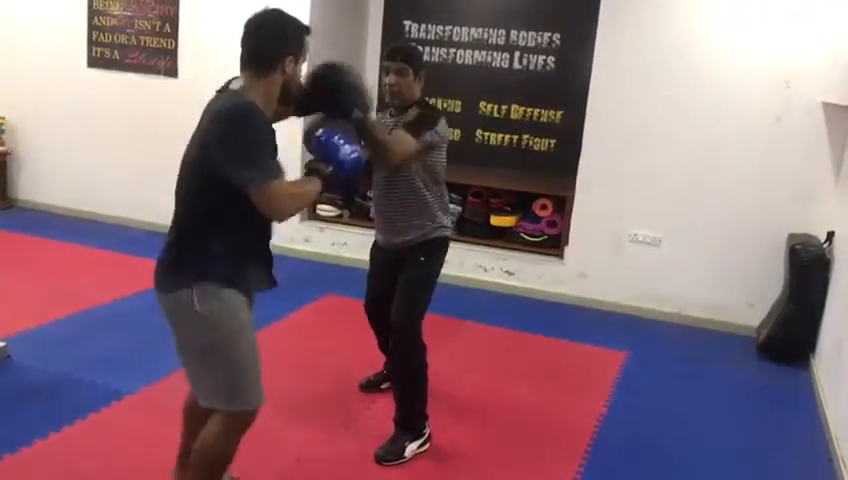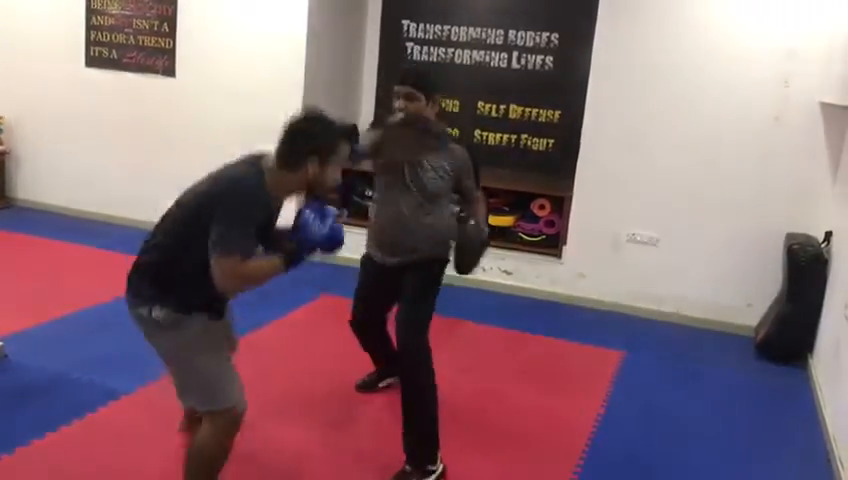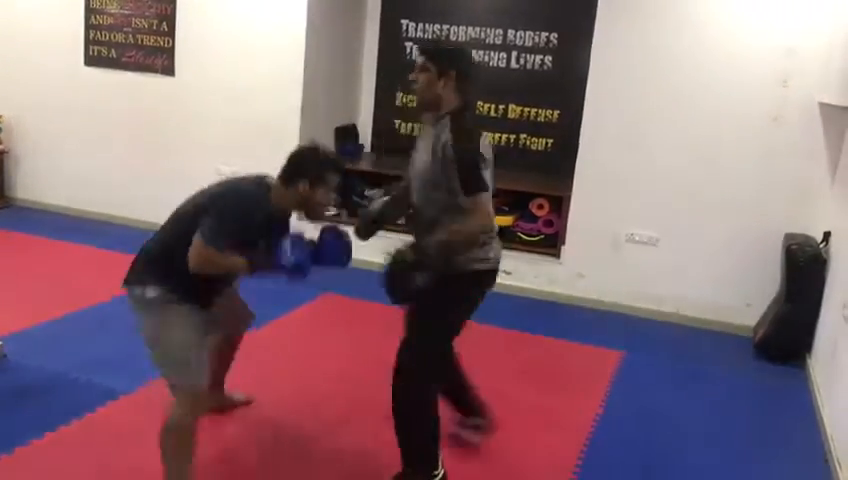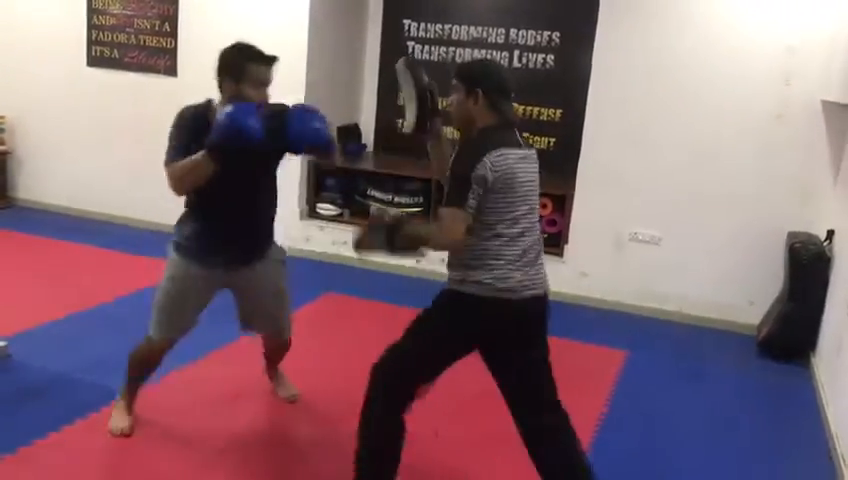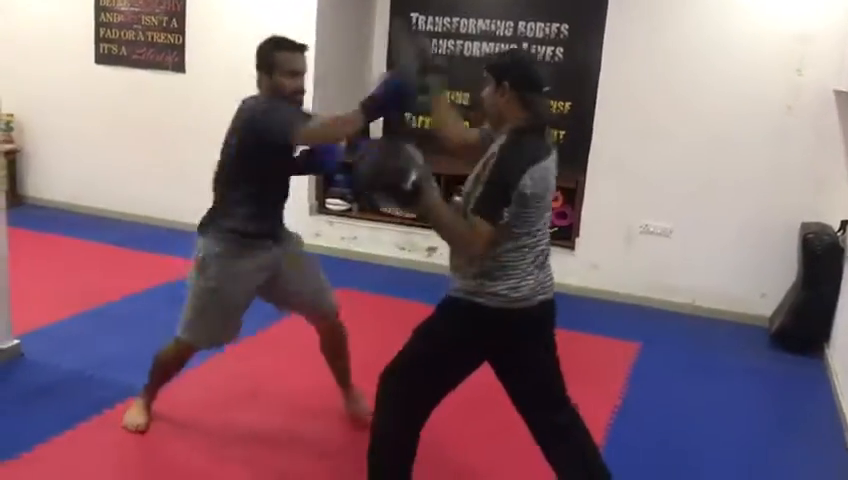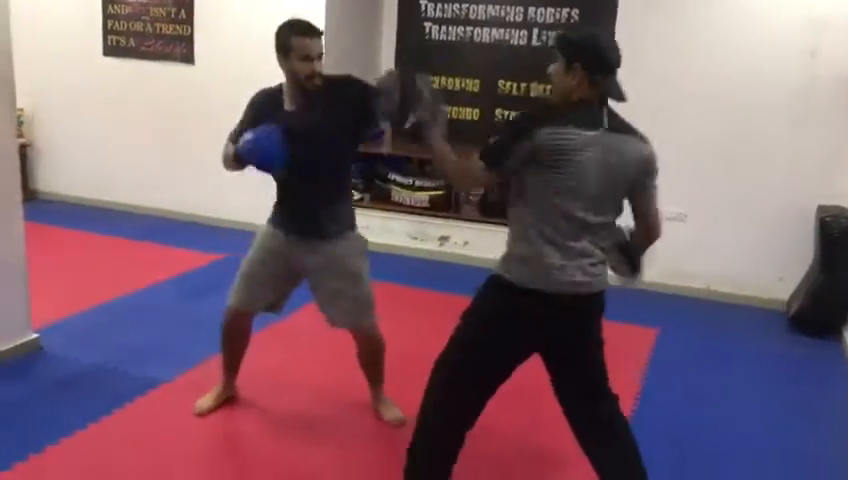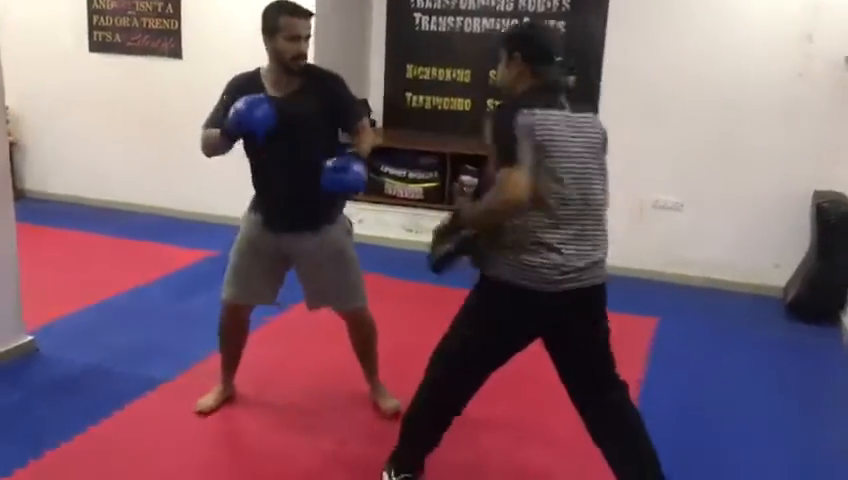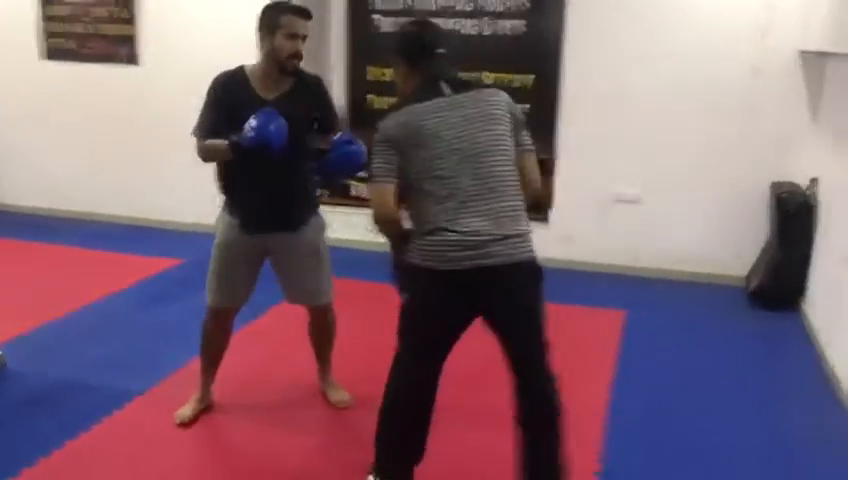
dt=0.3s
person 1, frame 1
left shoulder: (430, 120)
right shoulder: (383, 119)
left elbow: (398, 152)
left wrist: (361, 117)
left hip: (425, 239)
right hip: (387, 237)
left knee: (404, 323)
right knee: (377, 308)
left ankle: (414, 429)
right ankle: (396, 370)
person 1, frame 2
left shoulder: (454, 155)
right shoulder: (390, 134)
left elbow: (473, 201)
right elbow: (370, 148)
right wrist: (399, 130)
left hip: (425, 261)
right hip: (379, 255)
left knee: (410, 342)
right knee: (364, 322)
right ankle: (389, 368)
person 1, frame 3
left shoulder: (461, 139)
right shoulder: (434, 124)
left elbow: (480, 220)
right elbow: (423, 191)
left wrist: (429, 250)
left hip: (462, 269)
right hip: (442, 262)
left knee: (415, 362)
right knee: (428, 345)
right ankle: (472, 413)
person 1, frame 4
left shoulder: (476, 152)
right shoulder: (521, 150)
left elbow: (448, 235)
left wrist: (397, 228)
right wrist: (432, 128)
left hip: (478, 298)
right hip: (528, 299)
left knee: (389, 383)
right knee: (540, 408)
person 1, frame 5
left shoulder: (511, 159)
right shoulder: (531, 141)
left elbow: (471, 242)
right elbow: (460, 138)
left wrist: (420, 186)
right wrist: (431, 88)
left hip: (483, 307)
right hip: (533, 305)
left knee: (401, 392)
right knee: (552, 411)
person 1, frame 6
left shoulder: (540, 124)
right shoulder: (638, 147)
left elbow: (469, 176)
right elbow: (649, 227)
left wrist: (432, 130)
right wrist: (626, 248)
left hip: (523, 287)
right hip: (584, 294)
left knee: (453, 384)
right knee: (593, 403)
person 1, frame 7
left shoulder: (514, 115)
right shoulder: (590, 124)
left elbow: (513, 195)
left wrist: (464, 216)
left hip: (519, 282)
right hip: (585, 284)
left knee: (451, 372)
right knee: (603, 394)
person 1, frame 8
left shoulder: (396, 124)
right shoulder: (499, 102)
left elbow: (384, 210)
right elbow: (533, 186)
left wrist: (404, 244)
left hip: (439, 266)
right hip: (513, 260)
left knee: (413, 371)
right knee: (535, 377)
person 2, frame 1
left shoulder: (234, 96)
right shoulder: (243, 119)
right elbow: (277, 204)
left wrist: (301, 104)
right wrist: (321, 173)
left hip: (209, 270)
right hip: (203, 280)
left knee: (213, 387)
right knee: (237, 408)
person 2, frame 2
left shoulder: (265, 170)
right shoulder: (246, 193)
right elbow: (229, 278)
left wrist: (292, 237)
right wrist: (290, 254)
left hip: (187, 282)
right hip: (165, 301)
left knee: (221, 351)
right knee: (226, 411)
left ankle: (194, 418)
person 2, frame 3
left shoulder: (270, 197)
right shoulder: (242, 202)
left elbow: (269, 248)
right elbow: (199, 259)
right wrist: (256, 262)
left hip: (198, 284)
right hip: (161, 288)
left knee: (237, 326)
right knee: (190, 394)
left ankle: (214, 395)
person 2, frame 4
left shoulder: (274, 118)
right shoulder: (193, 120)
right elbow: (179, 182)
right wrist: (220, 147)
left hip: (256, 253)
right hip: (197, 252)
left knee: (279, 336)
right knee: (159, 340)
left ankle: (273, 371)
right ankle: (126, 400)
person 2, frame 5
left shoulder: (288, 114)
right shoulder: (258, 112)
right elbow: (312, 134)
left wrist: (310, 162)
right wrist: (374, 105)
left hip: (274, 240)
right hip: (230, 248)
left knee: (329, 319)
right knee: (189, 341)
left ankle: (351, 396)
right ankle: (145, 399)
person 2, frame 6
left shoulder: (343, 92)
right shoulder: (264, 104)
right elbow: (229, 159)
right wrist: (243, 152)
left hip: (334, 236)
right hip: (282, 230)
left knee: (364, 328)
right knee: (237, 312)
left ankle: (379, 395)
right ankle: (227, 385)
person 2, frame 7
left shoulder: (327, 85)
right shoulder: (243, 87)
left elbow: (364, 131)
right elbow: (208, 145)
left wrist: (355, 160)
right wrist: (229, 131)
left hip: (322, 223)
right hip: (265, 219)
left knee: (355, 310)
right knee: (233, 306)
left ankle: (376, 386)
right ankle: (226, 384)
person 2, frame 8
left shoulder: (312, 89)
right shoulder: (228, 86)
left elbow: (330, 133)
right elbow: (204, 148)
right wrist: (237, 146)
left hip: (299, 219)
right hip: (241, 219)
left knee: (320, 303)
right knee: (220, 308)
left ankle: (325, 377)
right ankle: (203, 392)
